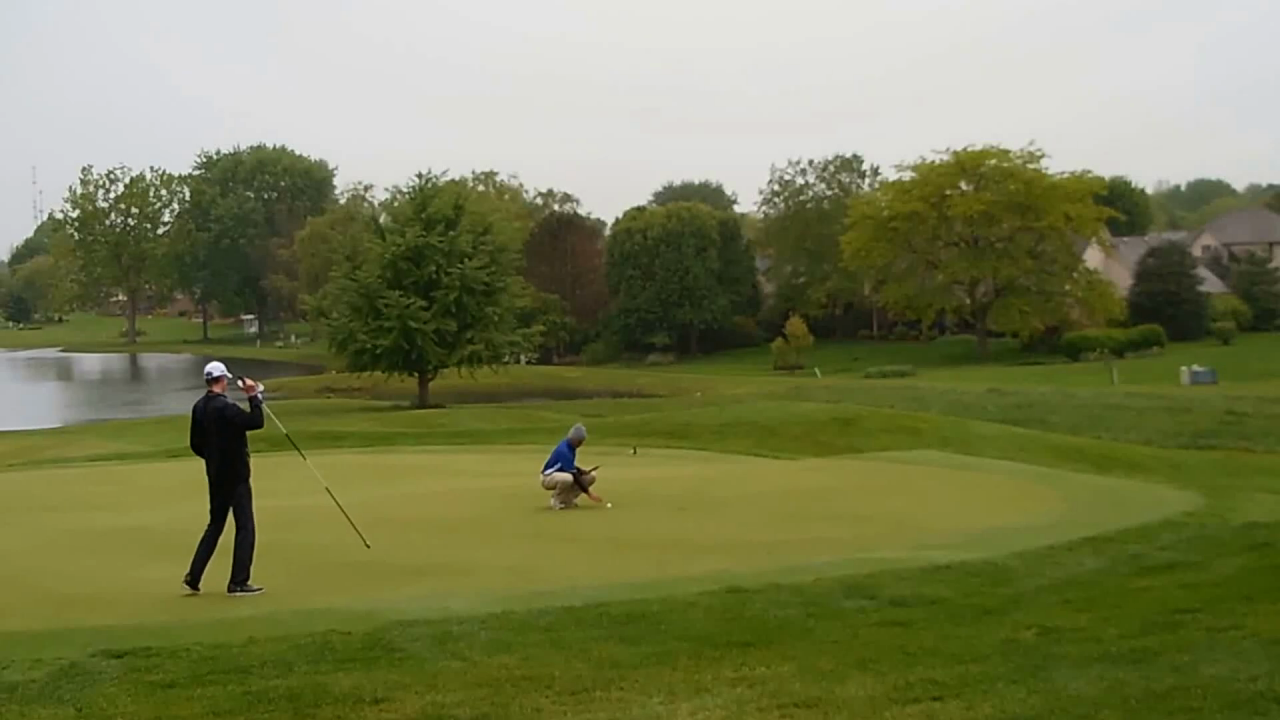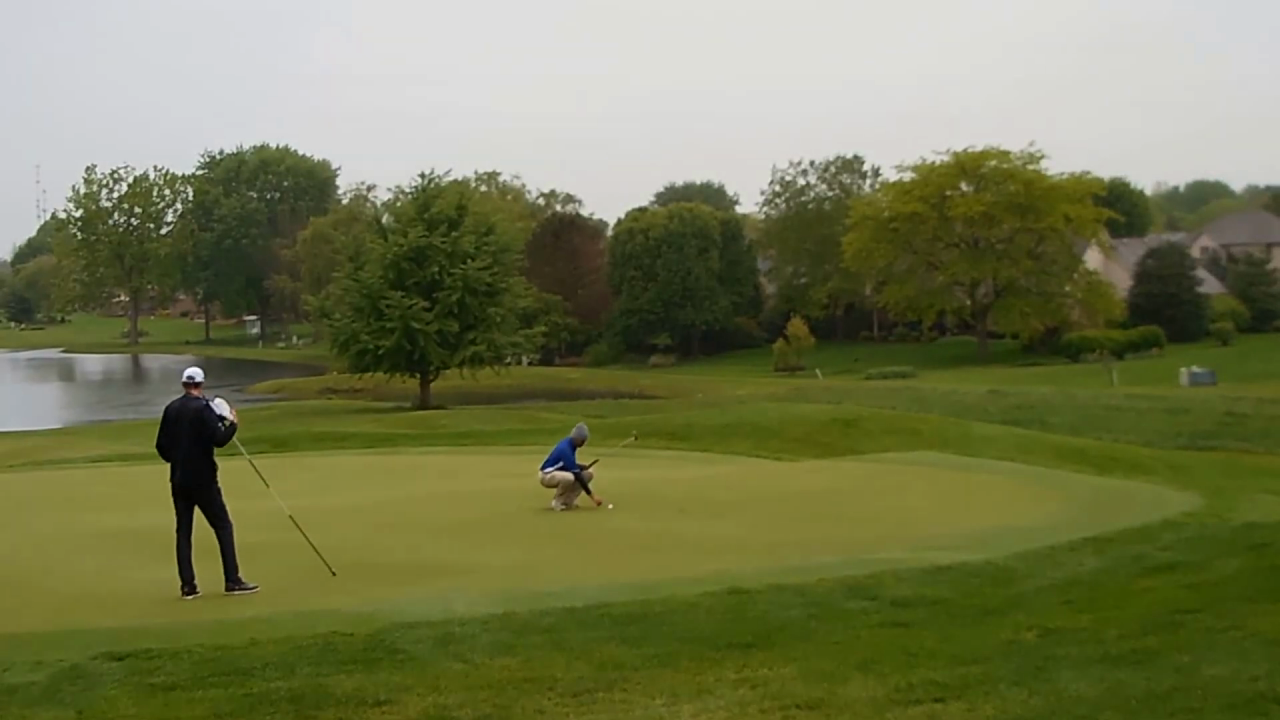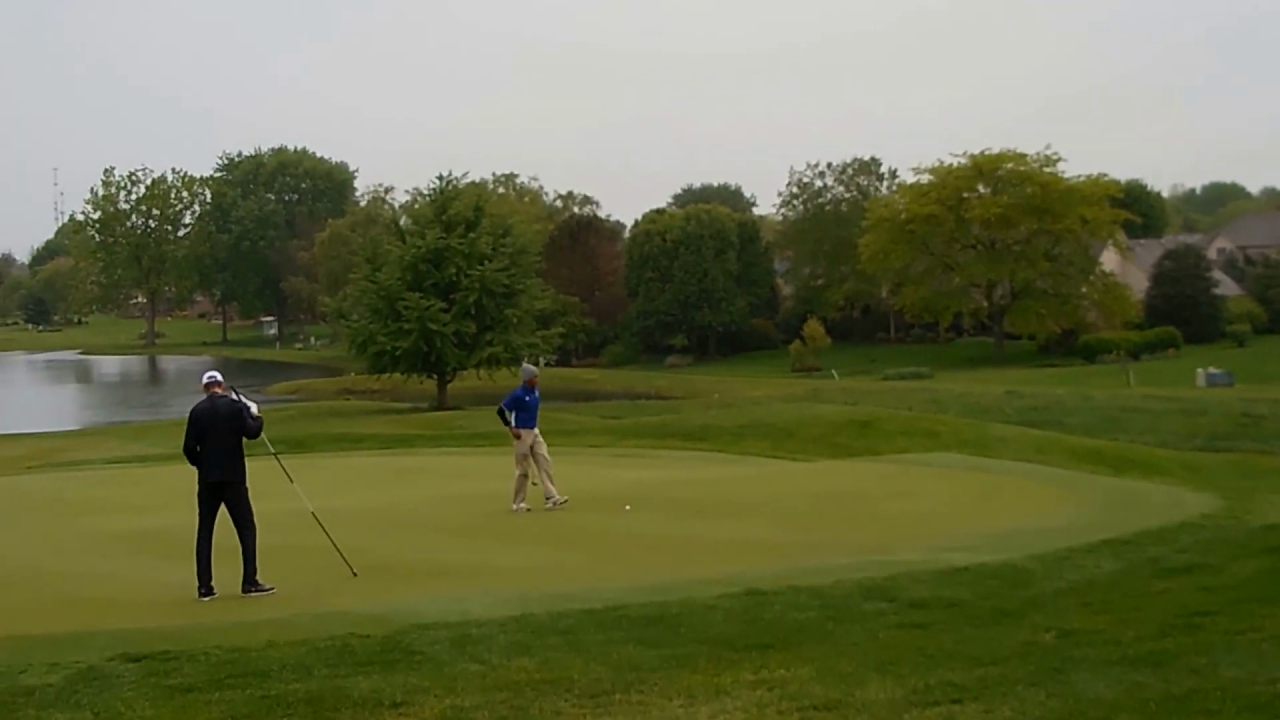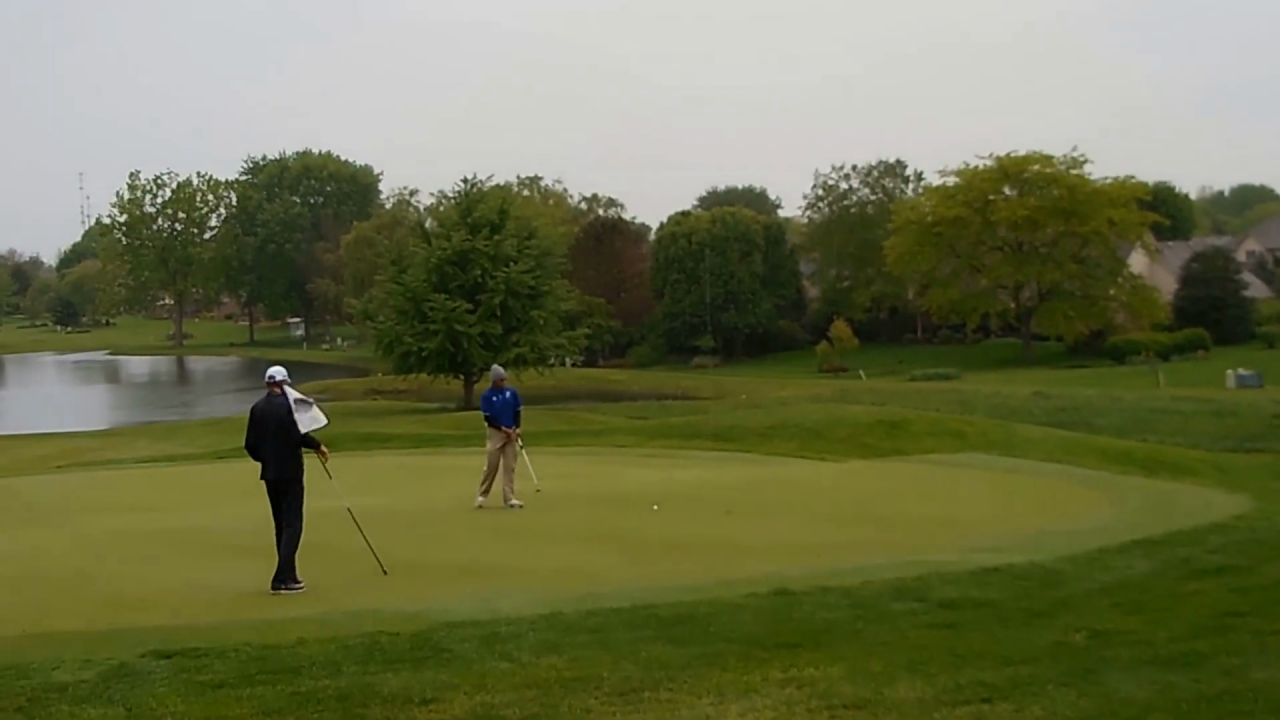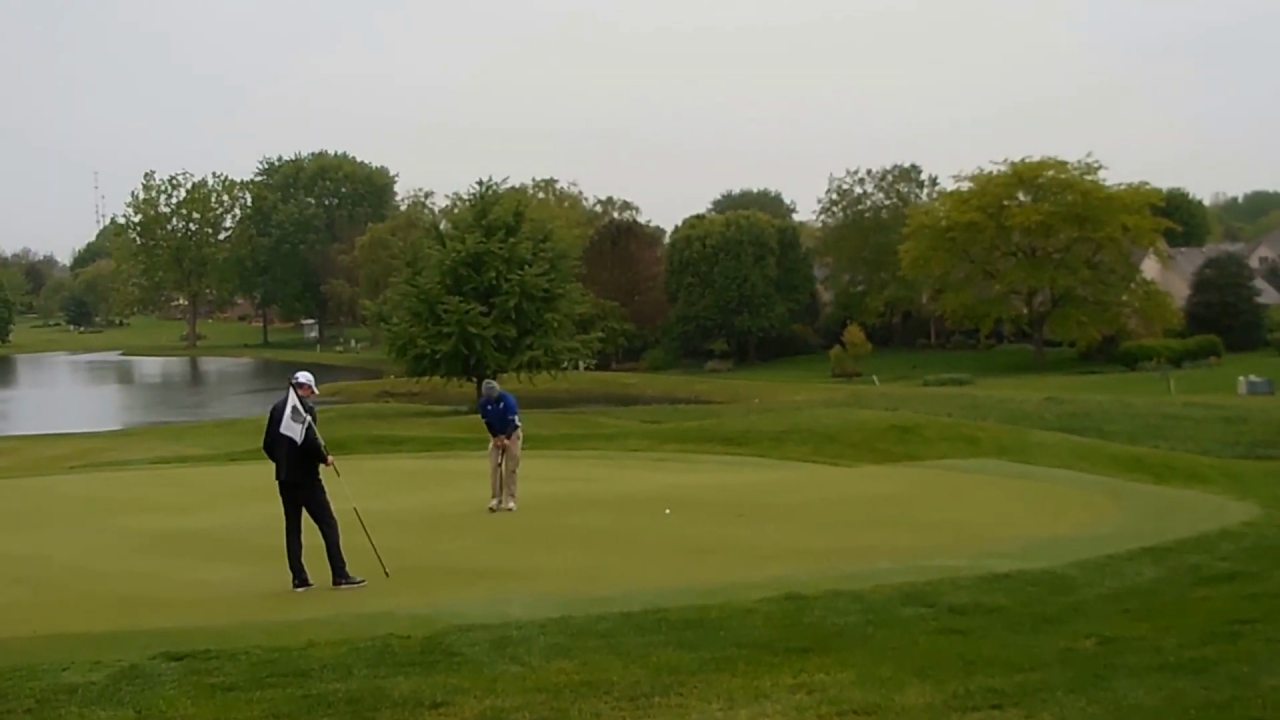
dt=1s
person 1, frame 1
left shoulder: (199, 407)
right shoulder: (225, 407)
left elbow: (196, 444)
right elbow: (256, 422)
right wrist: (254, 397)
left hip: (216, 475)
right hip: (235, 476)
left knee: (214, 526)
right knee: (245, 527)
left ankle: (192, 577)
right ankle: (238, 583)
person 1, frame 2
left shoulder: (171, 409)
right shoulder: (203, 409)
left elbow: (161, 445)
right elbow: (219, 439)
right wrist: (232, 424)
left hip: (179, 480)
right hip: (202, 479)
left knee: (183, 531)
right knee: (223, 527)
left ankle: (187, 585)
right ankle: (232, 581)
person 1, frame 3
left shoulder: (197, 410)
right shoulder: (234, 406)
left elbow: (189, 447)
right elbow: (252, 432)
right wrist: (257, 416)
left hip: (207, 479)
right hip: (232, 478)
left knee: (204, 532)
right knee: (246, 528)
left ankle: (204, 587)
right ankle: (250, 583)
person 1, frame 4
left shoulder: (257, 408)
right shoulder: (287, 404)
left elbow: (250, 444)
right elbow: (299, 435)
right wrist: (318, 445)
left hip: (270, 473)
right hip: (289, 473)
left knee: (281, 525)
right knee: (292, 526)
left ankle: (288, 575)
right ankle: (281, 579)
person 1, frame 5
left shoulder: (277, 409)
right shoulder: (304, 407)
left elbow: (268, 444)
right elbow: (310, 441)
right wrist: (324, 458)
left hip: (285, 477)
right hip: (305, 476)
left knee: (292, 526)
right knee: (327, 523)
left ankle: (299, 578)
right ankle: (339, 575)
